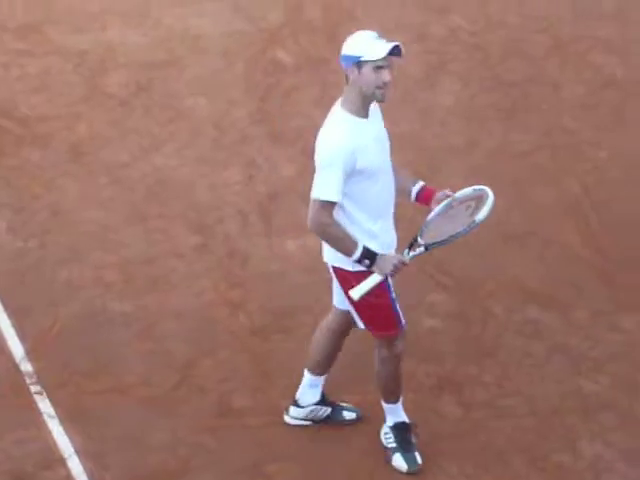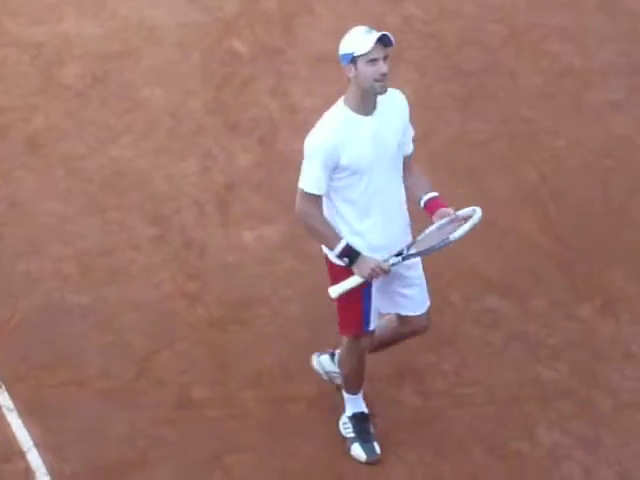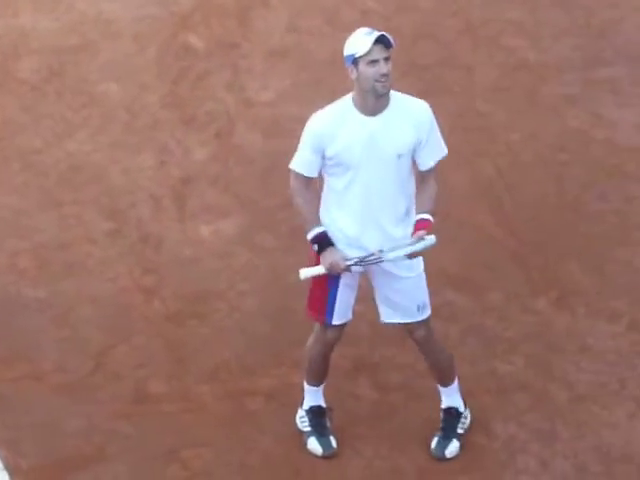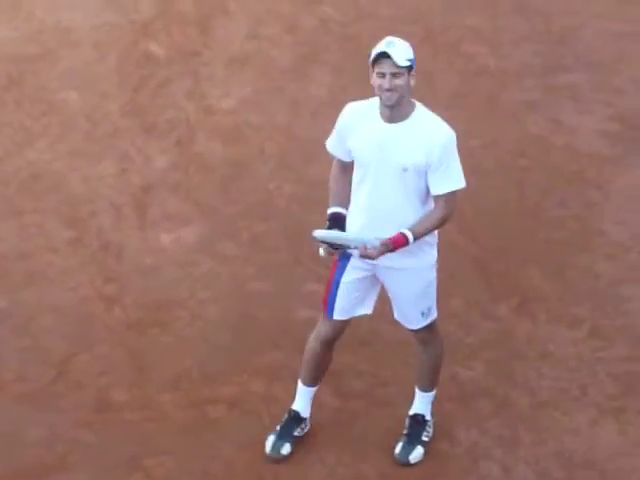
dt=0.3s
person 1, frame 1
left shoulder: (371, 109)
right shoulder: (338, 140)
right elbow: (319, 220)
left wrist: (423, 192)
right wrist: (369, 259)
left hip: (378, 248)
right hip: (358, 258)
left knee: (341, 319)
right knee: (392, 342)
left ankle: (307, 402)
right ankle: (396, 425)
person 1, frame 2
left shoulder: (396, 104)
right shoulder: (327, 135)
right elbow: (305, 208)
left wrist: (433, 203)
right wrist: (352, 257)
left hip: (397, 245)
right hip: (354, 255)
left knee: (415, 322)
right knee: (358, 338)
left ankle: (334, 361)
right ankle: (354, 415)
person 1, frame 3
left shoulder: (416, 114)
right shoulder: (325, 123)
left elbow: (427, 177)
right elbow: (300, 184)
left wrist: (422, 224)
right wrist: (322, 244)
left hip: (399, 246)
right hip: (342, 248)
left knee: (420, 332)
right knee: (327, 333)
left ankle: (454, 408)
right ankle: (312, 408)
person 1, frame 4
left shoulder: (437, 135)
right shoulder: (353, 116)
left elbow: (444, 207)
left wrist: (396, 242)
right wrist: (336, 222)
left hip: (410, 255)
right hip: (356, 244)
left knee: (426, 335)
right knee: (328, 330)
left ankle: (421, 416)
right ankle: (297, 414)
